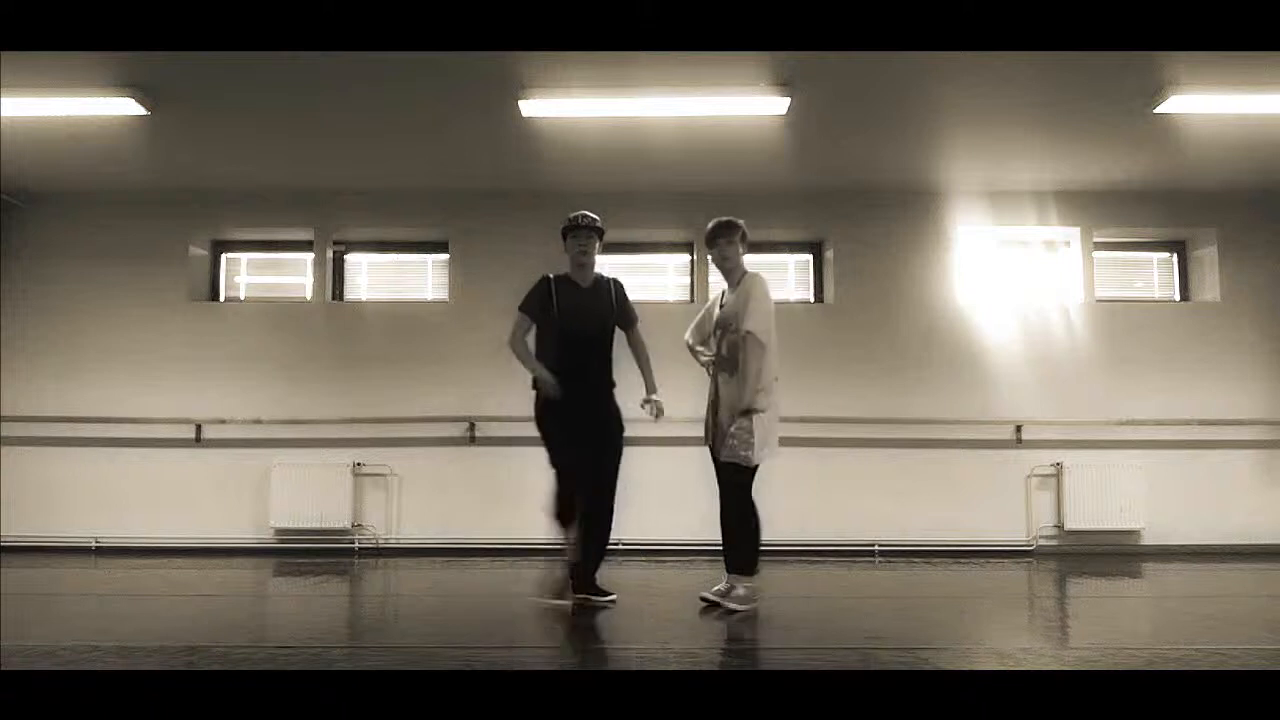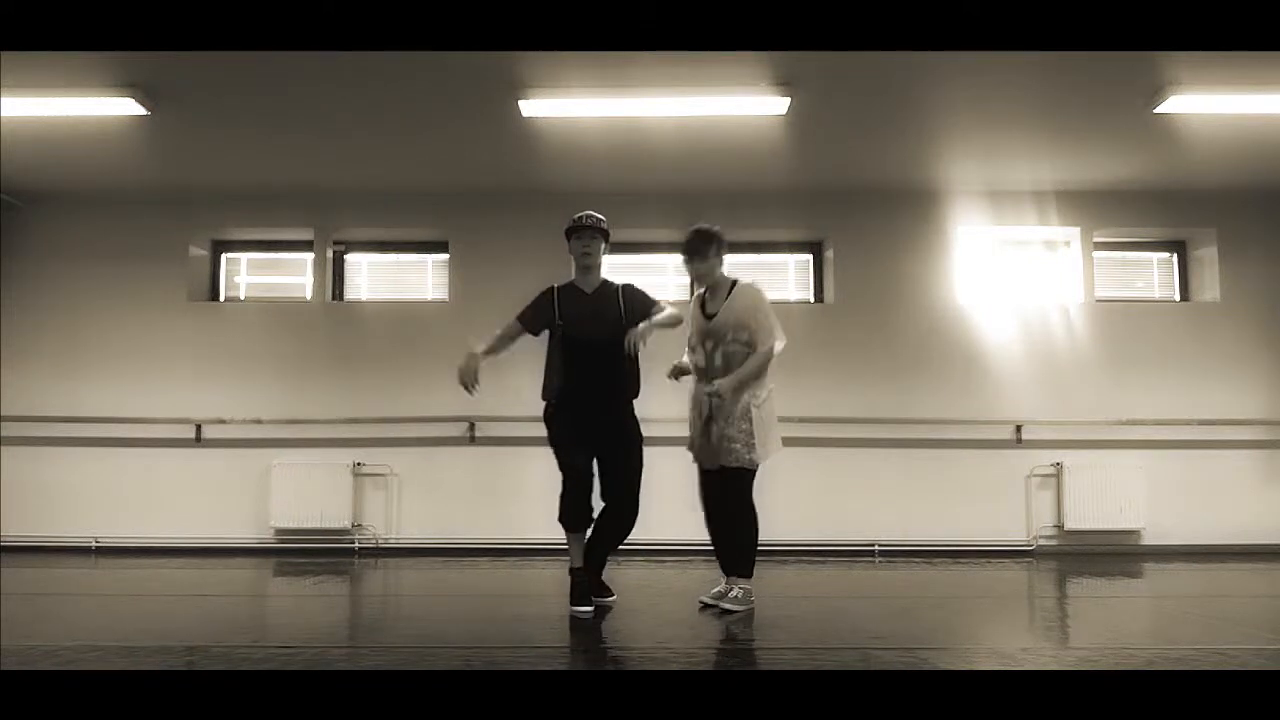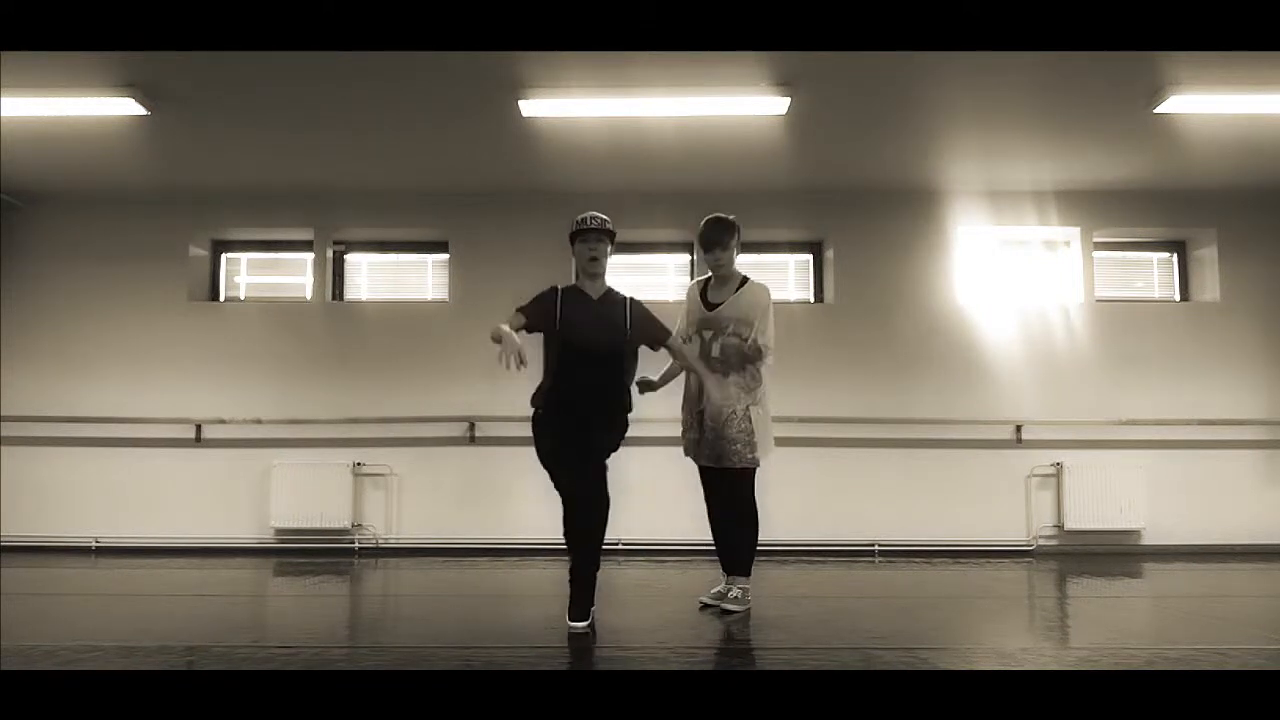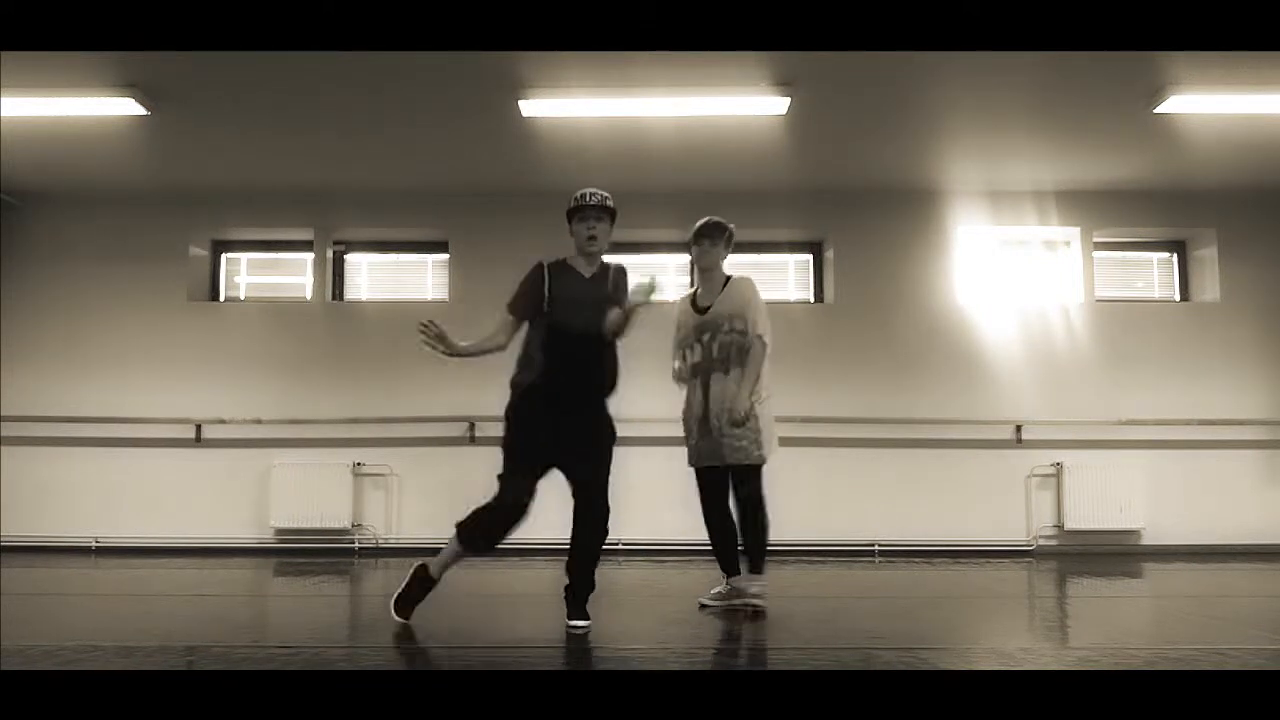
dt=1s
person 1, frame 1
left shoulder: (613, 290)
right shoulder: (547, 288)
left elbow: (635, 342)
right elbow: (516, 338)
left wrist: (651, 390)
right wrist: (535, 369)
left hip: (600, 401)
right hip: (558, 401)
left knee: (601, 487)
right knee: (574, 476)
left ankle: (583, 574)
right ankle: (571, 569)
person 1, frame 2
left shoulder: (626, 296)
right shoulder: (554, 299)
left elbow: (675, 315)
right elbow: (508, 334)
left wrist: (648, 323)
right wrist: (476, 355)
left hip: (616, 412)
right hip: (568, 411)
left knee: (624, 500)
right knee: (576, 481)
left ankle: (593, 566)
right ankle: (578, 576)
person 1, frame 3
left shoulder: (628, 310)
right shoulder: (554, 301)
left elbow: (677, 347)
right elbow: (508, 322)
right wrist: (508, 333)
left hip: (605, 419)
right hip: (556, 417)
left knee: (586, 495)
right knee: (583, 496)
left ankle: (580, 593)
right ankle: (582, 589)
person 1, frame 4
left shoulder: (616, 277)
right shoulder: (544, 275)
left elbow: (611, 330)
right elbow: (502, 336)
left wrist: (630, 311)
right wrist: (456, 348)
left hip: (589, 413)
right hip: (537, 407)
left knee: (593, 506)
right knee: (512, 502)
left ankle: (578, 601)
right ankle: (430, 573)
person 2, frame 1
left shoulder: (754, 284)
right shoulder: (719, 298)
left elbow: (753, 339)
right elbow: (694, 338)
left wrist: (748, 394)
right wrist: (706, 360)
left hip: (748, 407)
right hip: (721, 405)
left knee: (740, 492)
right knee: (727, 495)
left ankle: (748, 583)
right ankle: (732, 579)
person 2, frame 2
left shoulder: (749, 295)
right shoulder: (698, 304)
left elbow: (767, 350)
left wrist: (726, 382)
right wrist: (686, 366)
left hip: (746, 410)
right hip: (710, 413)
left knee: (737, 496)
right knee: (712, 495)
left ankle: (742, 583)
right ankle: (730, 579)
person 2, frame 3
left shoulder: (757, 294)
right shoulder: (695, 291)
left elbow: (764, 352)
left wrist: (752, 351)
right wrist: (659, 382)
left hip: (740, 407)
right hip: (701, 408)
left knee: (739, 495)
right knee: (715, 496)
left ankle: (742, 583)
right ankle: (729, 578)
person 2, frame 4
left shoulder: (744, 288)
right shoulder: (686, 304)
left elbow: (760, 344)
left wrist: (744, 395)
right wrist: (680, 369)
left hip: (740, 406)
right hip: (701, 410)
left knee: (747, 491)
right knee: (712, 497)
left ankle: (754, 578)
right ankle: (731, 581)
